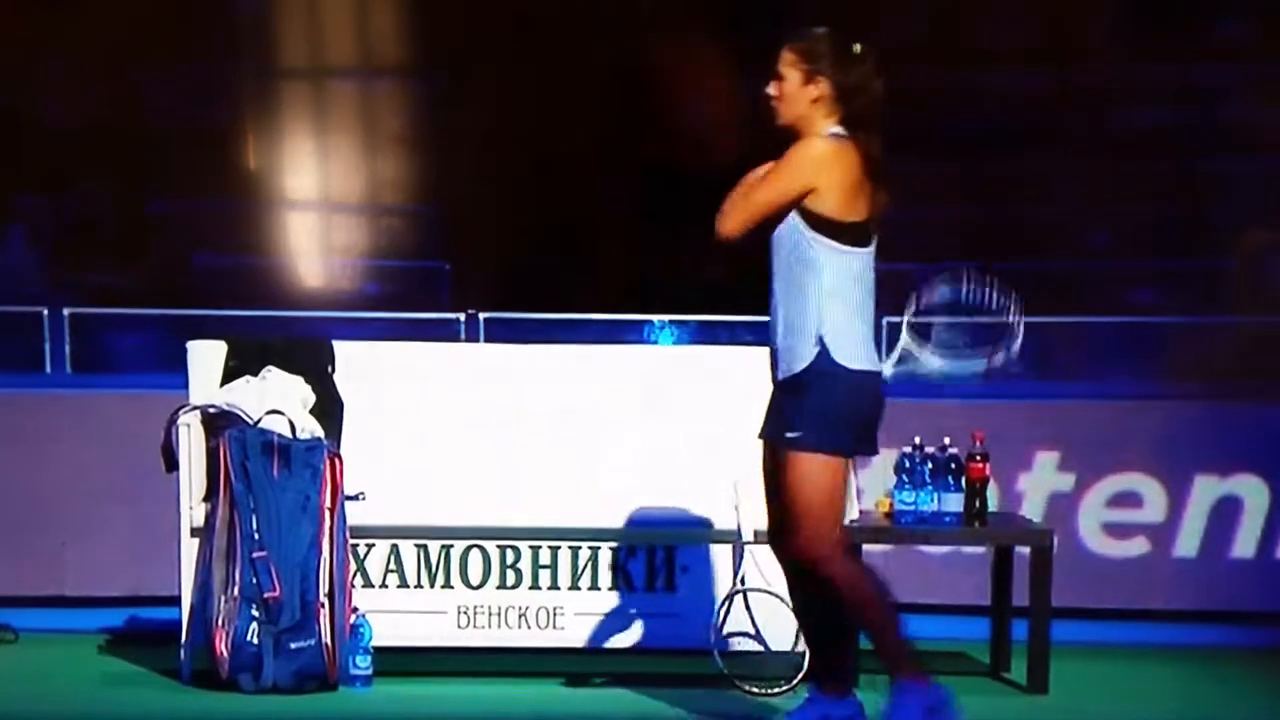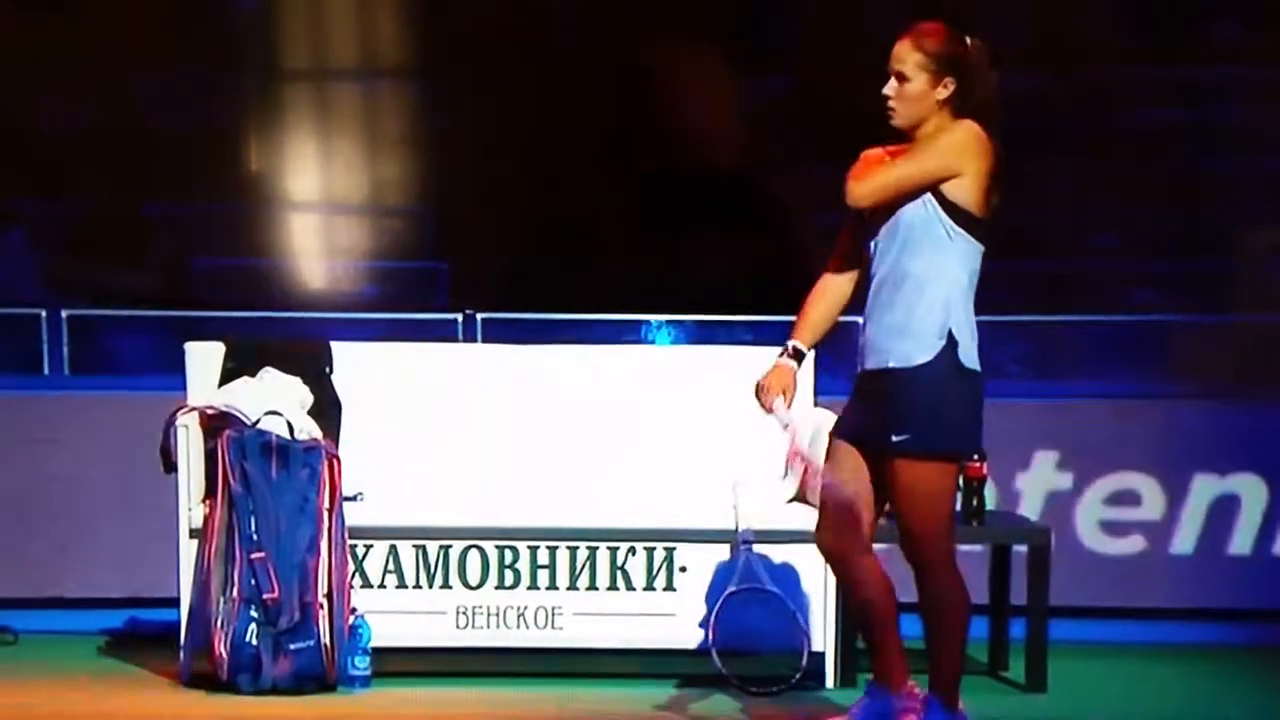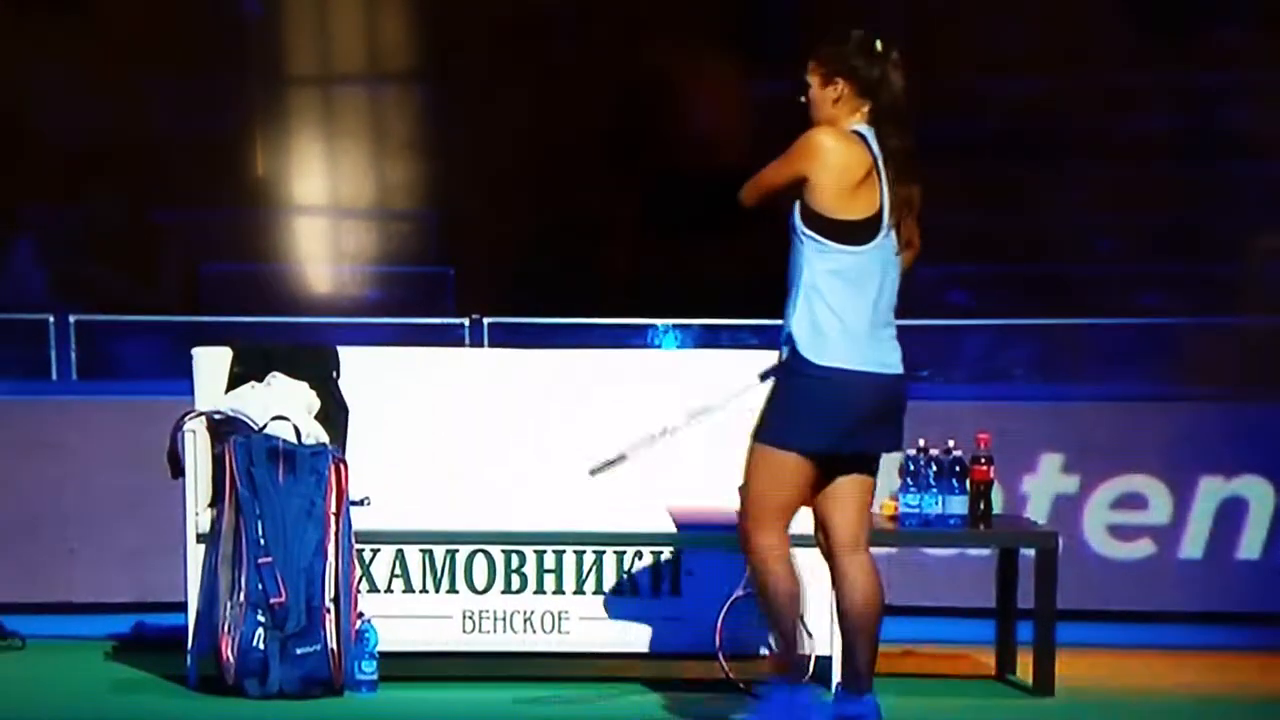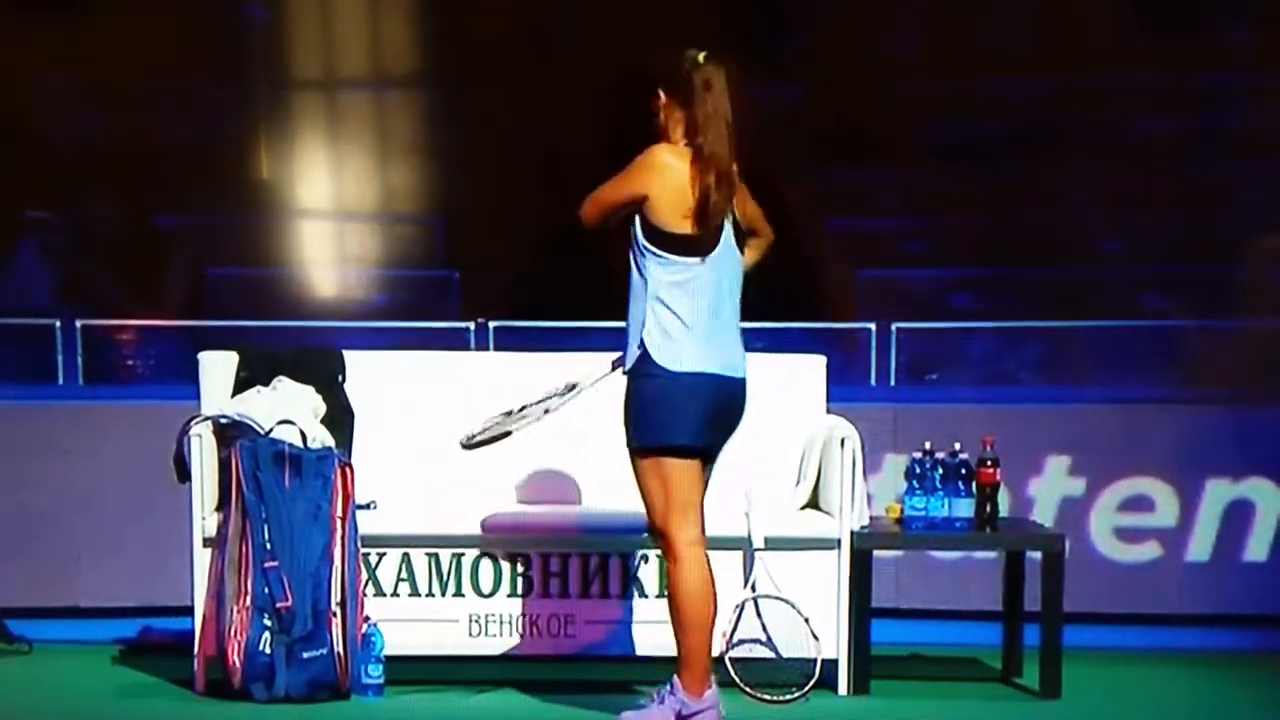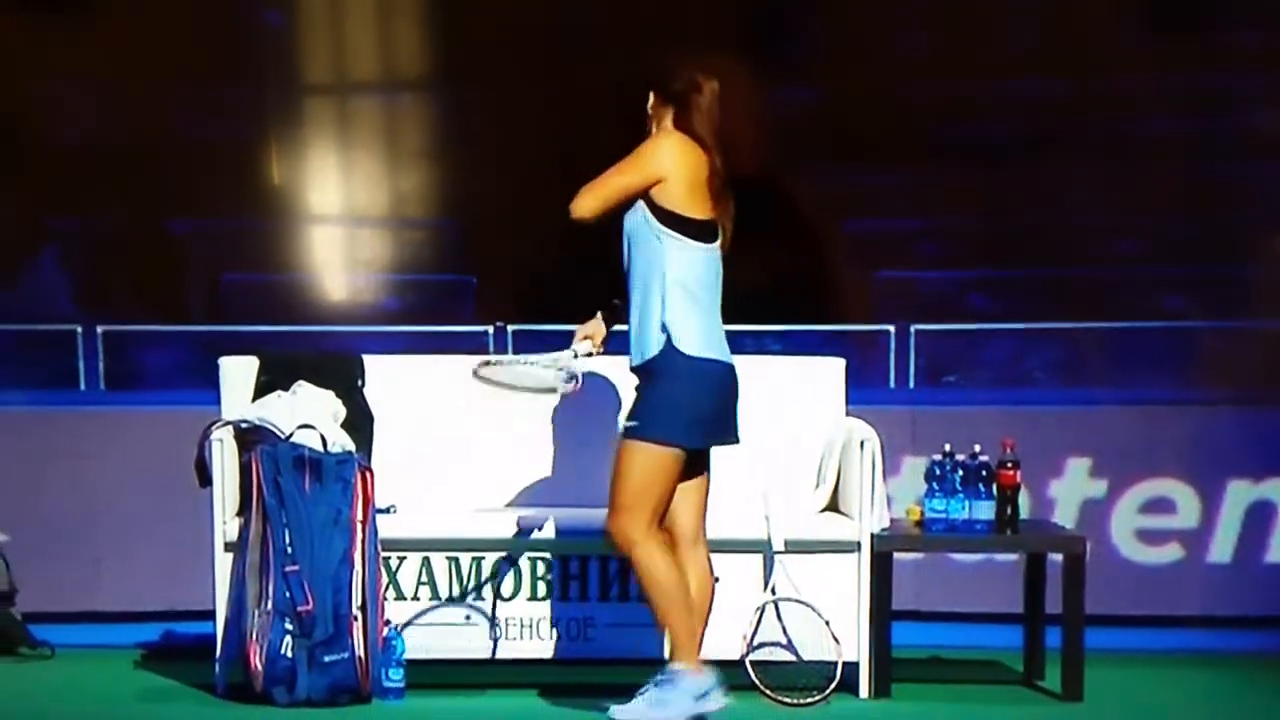
dt=1s
person 1, frame 1
left shoulder: (822, 154)
right shoulder: (830, 161)
left elbow: (730, 221)
left wrist: (757, 178)
left hip: (831, 377)
right hip: (802, 377)
left knee: (820, 547)
right knee: (791, 546)
person 1, frame 2
left shoulder: (966, 143)
right shoulder: (894, 167)
left elbow: (859, 191)
right elbow: (844, 269)
left wrist: (869, 160)
right wrist: (793, 352)
left hip: (932, 378)
right hip: (878, 377)
left knee: (927, 551)
right knee: (842, 539)
person 1, frame 3
left shoulder: (825, 145)
right shoulder: (892, 158)
left elbow: (751, 195)
right elbow: (909, 247)
left hip: (823, 375)
right hip: (878, 376)
left knee: (760, 530)
right knee: (844, 544)
person 1, frame 4
left shoulder: (662, 163)
right shoulder: (724, 176)
left elbow: (589, 211)
right elbow: (760, 238)
left hip: (670, 378)
right hip: (722, 378)
left knee: (681, 539)
right knee: (676, 533)
person 1, frame 5
left shoulder: (669, 150)
right shoulder: (699, 173)
left elbow: (582, 206)
left wrist: (625, 177)
right wrist: (610, 320)
left hip: (682, 369)
right hip: (688, 369)
left knee: (630, 525)
right knee: (682, 535)
